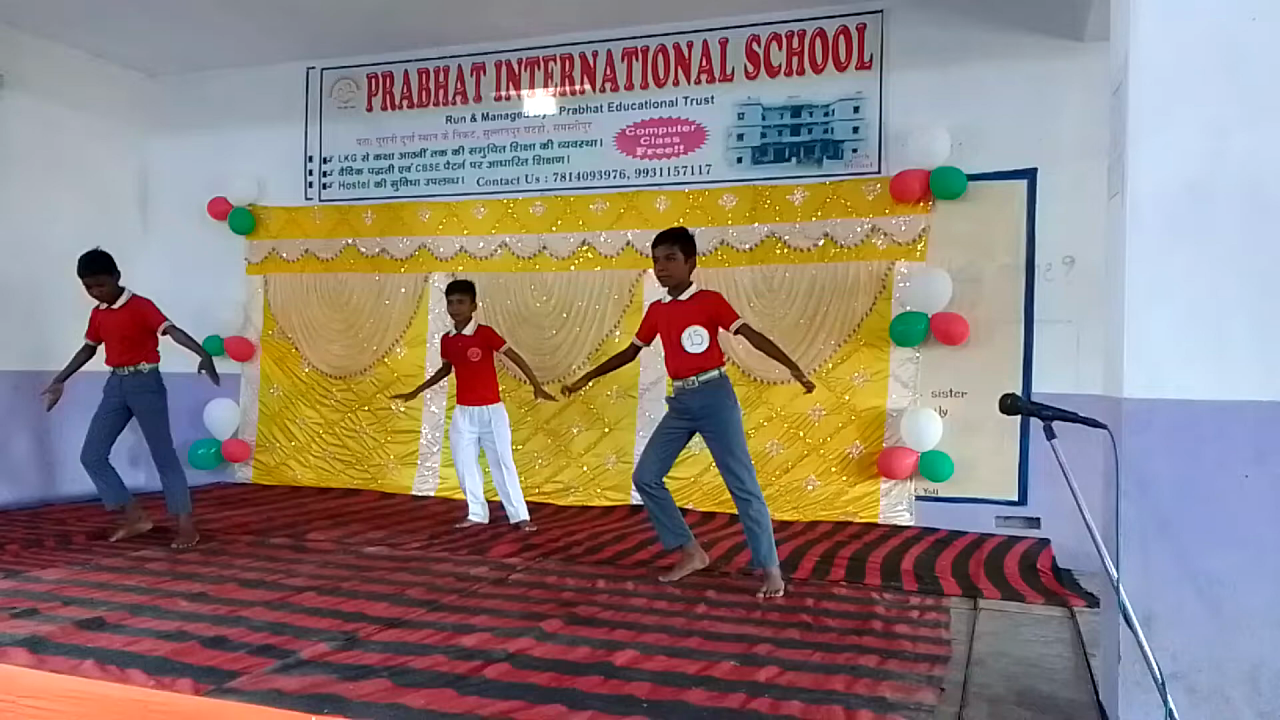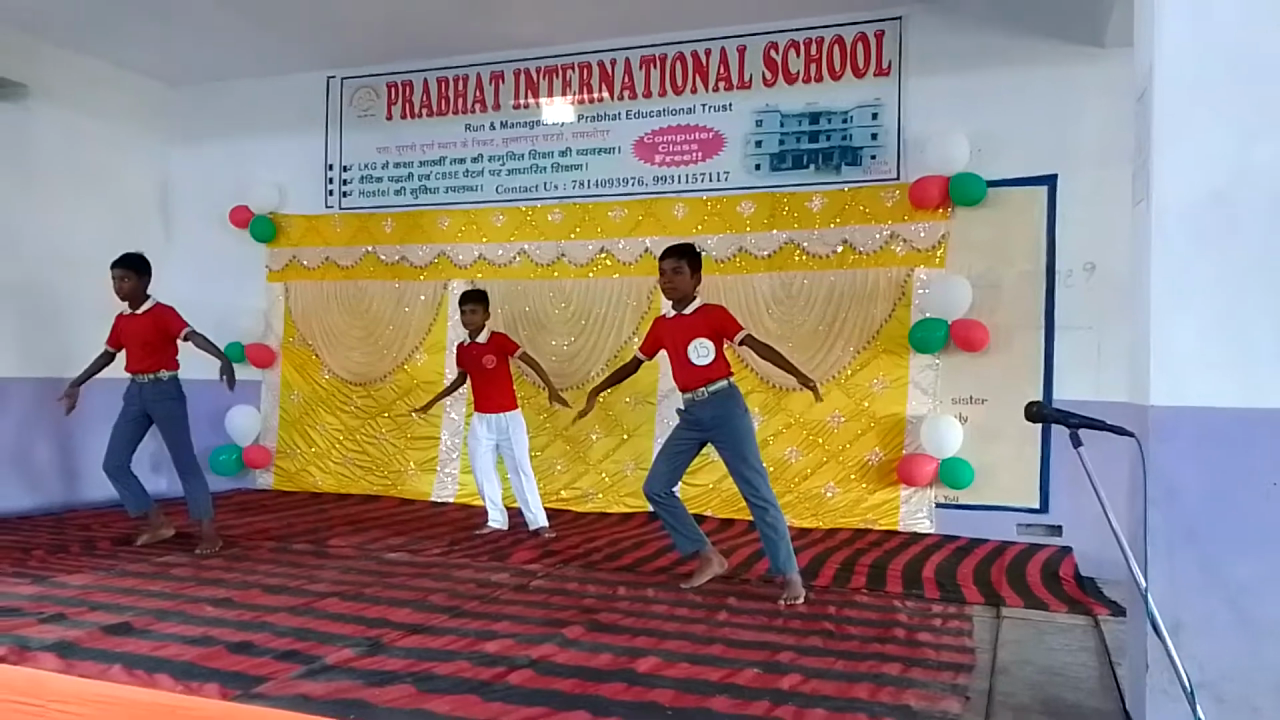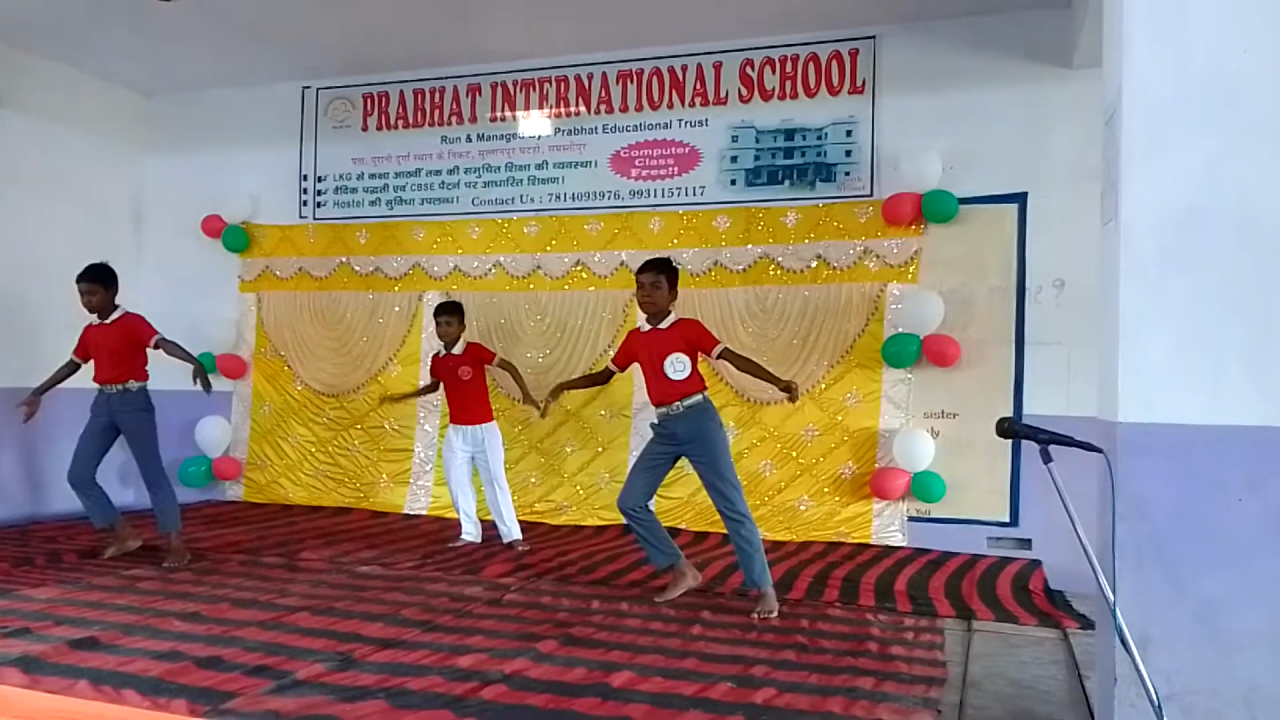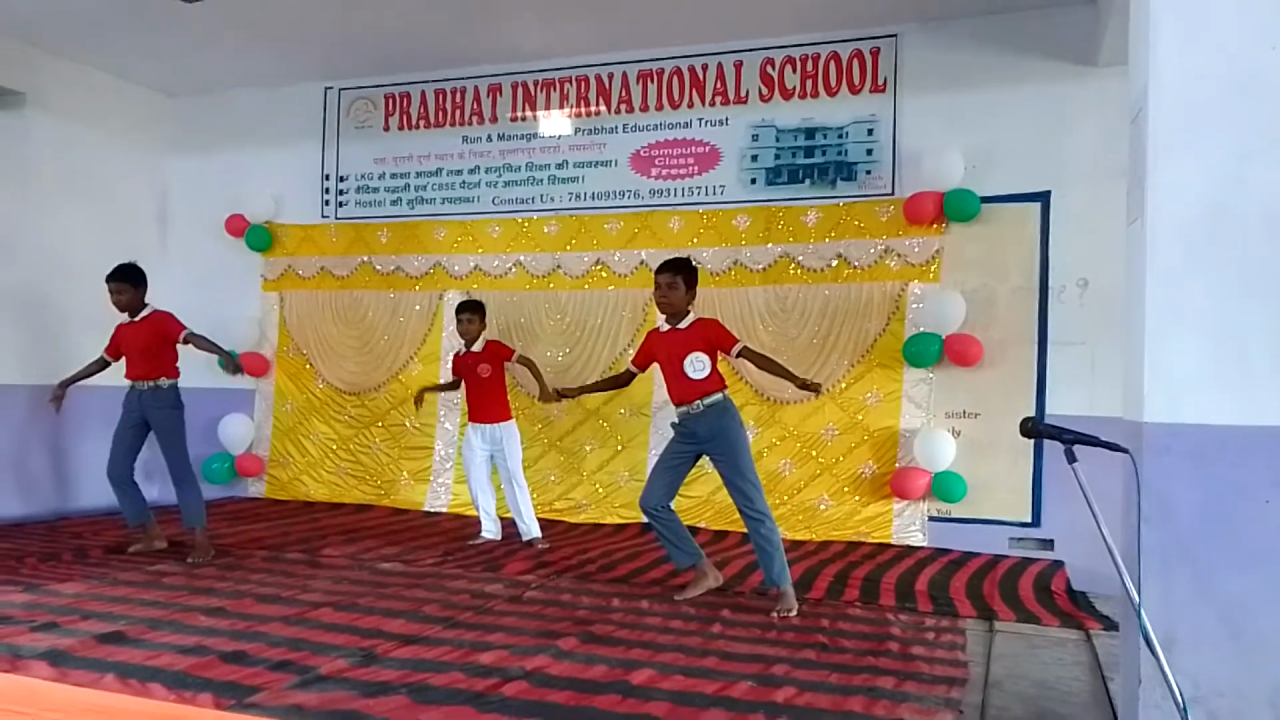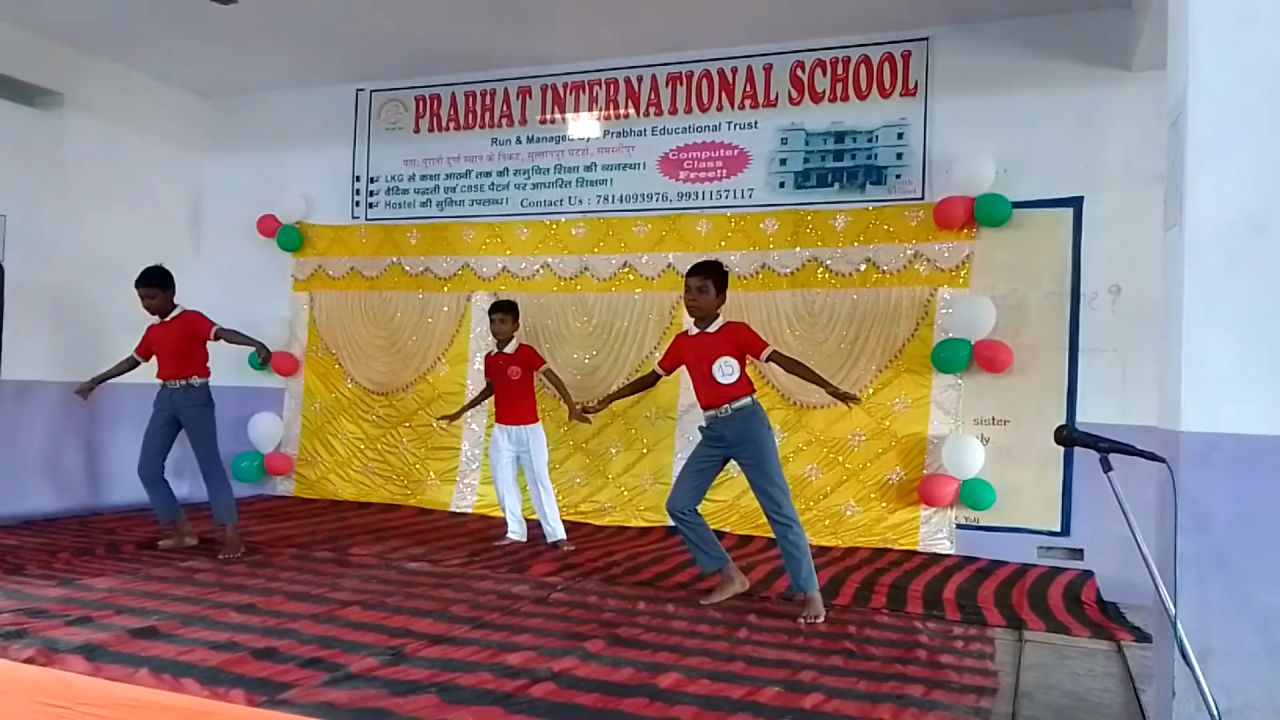
dt=1s
person 1, frame 1
left shoulder: (710, 301)
right shoulder: (656, 310)
left elbow: (751, 335)
right elbow: (631, 352)
left wrist: (794, 368)
right wrist: (587, 377)
left hip: (714, 396)
right hip: (681, 401)
left knee: (742, 484)
right knee: (645, 477)
left ankle: (771, 569)
right ankle: (691, 552)
person 1, frame 2
left shoulder: (714, 314)
right shoulder: (661, 325)
left elbow: (756, 345)
right elbow: (633, 364)
left wrist: (799, 375)
right wrist: (596, 391)
left hip: (725, 406)
right hip: (690, 414)
left knee: (756, 492)
right knee: (656, 487)
left ankle: (790, 576)
right ankle: (708, 558)
person 1, frame 3
left shoulder: (690, 328)
right shoulder: (634, 339)
left elbow: (733, 358)
right elbow: (605, 375)
left wrist: (778, 381)
right wrist: (565, 386)
left hip: (699, 420)
right hip: (665, 428)
left knee: (732, 506)
right knee: (630, 502)
left ankle: (765, 589)
right ankle: (682, 571)
person 1, frame 4
left shoulder: (708, 328)
right shoulder: (654, 339)
left elbow: (753, 356)
right elbow: (625, 378)
left wrist: (797, 380)
right wrist: (579, 390)
left hip: (719, 419)
right hip: (685, 428)
left knee: (752, 505)
right knee: (652, 501)
left ankle: (784, 588)
right ankle: (704, 571)
person 1, frame 5
left shoulder: (737, 332)
right shoulder: (682, 342)
left elbow: (783, 360)
right elbow: (651, 378)
left wrist: (828, 387)
right wrist: (609, 399)
left hip: (747, 423)
right hip: (713, 431)
left knee: (779, 509)
right knee: (679, 504)
left ankle: (811, 594)
right ankle: (730, 576)
person 2, frame 1
left shoulder: (141, 306)
right shoulder: (97, 314)
left elbow: (172, 330)
right elbow: (88, 349)
left wrist: (204, 354)
right wrist: (60, 379)
left hip: (145, 383)
right hip: (115, 385)
left knee: (163, 455)
right knee: (91, 456)
left ankle: (186, 524)
right ankle: (135, 516)
person 2, frame 2
left shoulder: (163, 313)
right shoulder: (121, 320)
left elbow: (193, 336)
right elbow: (107, 354)
left wrist: (223, 359)
right wrist: (77, 384)
left hip: (164, 391)
right hip: (135, 393)
left knee: (185, 461)
right knee: (114, 464)
left ankle: (208, 530)
right ankle: (157, 523)
person 2, frame 3
left shoulder: (132, 323)
right shoulder: (89, 331)
left elbow: (164, 343)
right elbow: (72, 364)
left wrist: (195, 363)
right wrist: (38, 393)
left hip: (133, 402)
right hip: (103, 403)
left knee: (152, 473)
right knee: (79, 475)
left ankle: (177, 544)
right ankle: (124, 535)
person 2, frame 4
left shoulder: (162, 320)
right shoulder: (121, 330)
left elbow: (193, 338)
right elbow: (102, 361)
left wrist: (224, 355)
right wrist: (65, 383)
left hip: (163, 397)
right hip: (134, 399)
left knee: (179, 469)
right knee: (117, 471)
left ankle: (202, 541)
right ankle: (152, 535)
person 2, frame 5
left shoulder: (192, 319)
right shoulder: (152, 331)
left elbow: (223, 333)
right elbow: (133, 361)
left wrist: (256, 344)
right wrist: (95, 381)
left hip: (194, 396)
right hip: (165, 398)
left knee: (211, 466)
right knee: (148, 468)
left ankle: (232, 537)
right ankle: (183, 531)
person 3, frame 1
left shoulder: (485, 333)
right shoulder: (447, 340)
left elbow: (514, 356)
left wrist: (536, 385)
right wrist: (417, 391)
left hip: (491, 410)
right hip: (463, 413)
left knee: (502, 463)
right knee: (465, 465)
left ankle: (520, 516)
right ankle: (477, 513)
person 3, frame 2
left shoulder: (499, 340)
right shoulder: (462, 349)
left elbow: (529, 361)
left wrist: (551, 389)
right wrist: (434, 400)
left hip: (508, 417)
right hip: (481, 420)
left knee: (521, 469)
right knee: (483, 471)
left ankle: (538, 522)
right ankle: (496, 520)
person 3, frame 3
left shoulder: (475, 350)
right shoulder: (437, 360)
left elbow: (508, 366)
right elbow: (434, 385)
left wrist: (525, 392)
right wrist: (403, 397)
left hip: (484, 429)
right hip: (456, 432)
left knee: (495, 482)
right knee: (457, 484)
left ankle: (512, 535)
right ankle: (470, 533)
person 3, frame 4
left shoulder: (495, 348)
right shoulder: (458, 358)
left elbow: (528, 362)
left wrist: (543, 387)
right wrist: (426, 388)
left hip: (503, 427)
right hip: (475, 430)
left knee: (514, 479)
right knee: (477, 481)
left ankle: (532, 533)
right ankle: (490, 530)
person 3, frame 5
left shoulder: (526, 352)
right shoulder: (490, 358)
left elbow: (552, 377)
left wrist: (572, 407)
right wrist: (462, 410)
left hip: (529, 429)
right hip: (502, 431)
left knee: (540, 481)
right knee: (504, 483)
left ankle: (557, 534)
right ankle: (516, 531)
